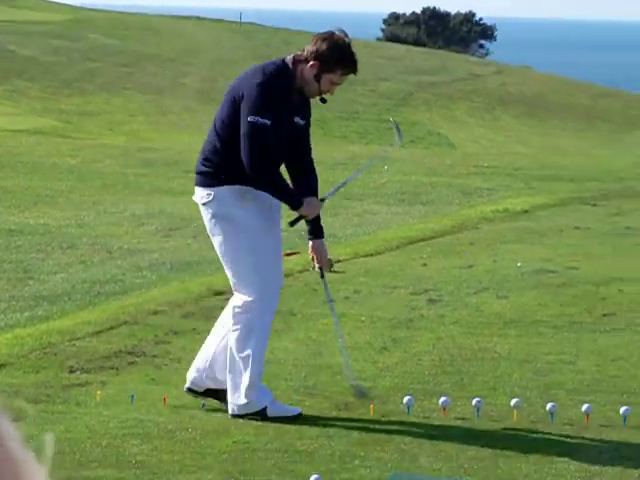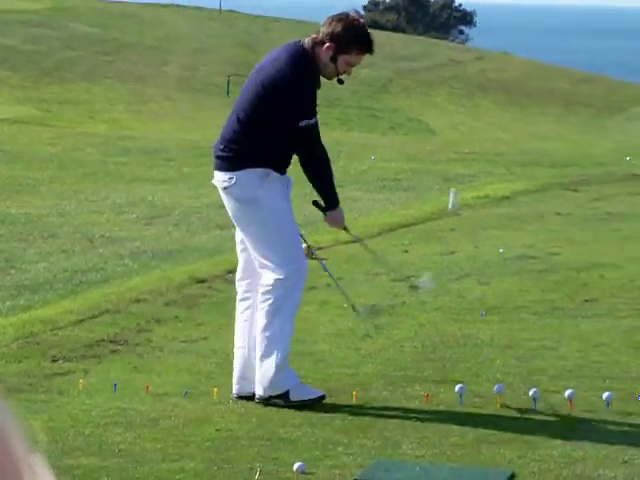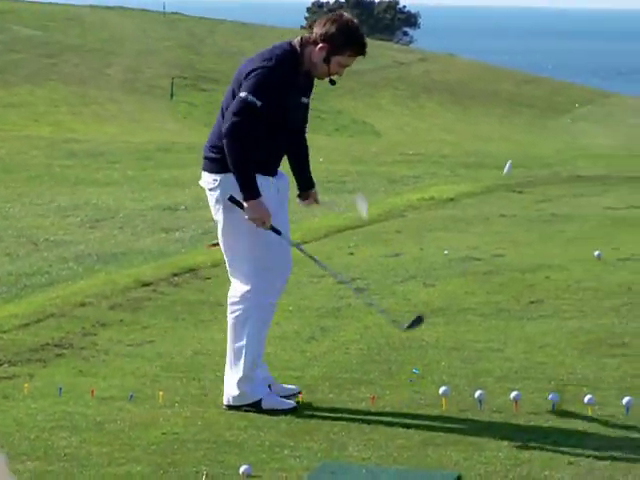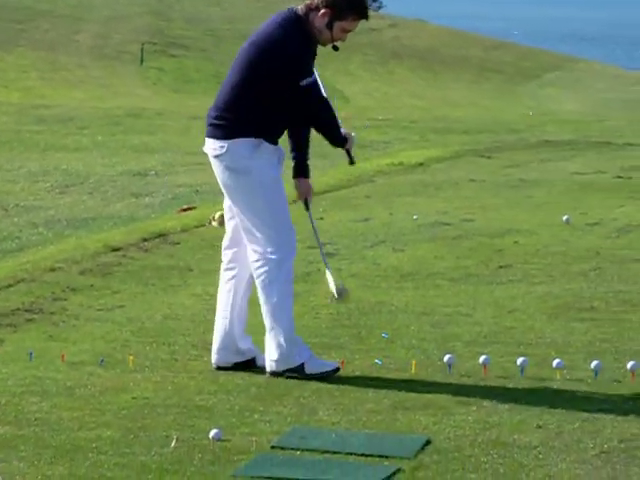
dt=0.7s
person 1, frame 1
left shoulder: (299, 99)
right shoulder: (264, 86)
left elbow: (301, 162)
right elbow: (255, 158)
left wrist: (316, 233)
right wrist: (298, 203)
left hip: (256, 194)
right hip: (228, 193)
left knee: (259, 289)
right knee: (257, 292)
left ankle: (208, 375)
right ankle: (247, 398)
person 1, frame 2
left shoulder: (298, 65)
right shoulder: (293, 75)
right elbow: (310, 148)
right wrist: (331, 204)
left hip: (256, 174)
right hip: (248, 176)
left knee: (258, 275)
right knee: (286, 270)
left ankle: (251, 378)
right ankle: (273, 380)
person 1, frame 3
left shoulder: (302, 76)
right shoulder: (270, 70)
left elbow: (293, 136)
right elbow: (235, 130)
left wrist: (306, 185)
right wrist: (250, 195)
left hip: (264, 178)
right hip: (234, 179)
left knee: (275, 273)
right knee: (255, 281)
left ankle: (252, 374)
right ankle: (243, 389)
person 1, frame 4
left shoulder: (297, 36)
right shoulder: (287, 39)
left elbow: (300, 106)
right elbow: (313, 104)
left wrist: (302, 170)
right wrist: (341, 138)
left hip: (251, 144)
right hip: (240, 145)
left knee: (243, 246)
right knee: (274, 245)
left ankle: (230, 348)
right ankle: (283, 353)
